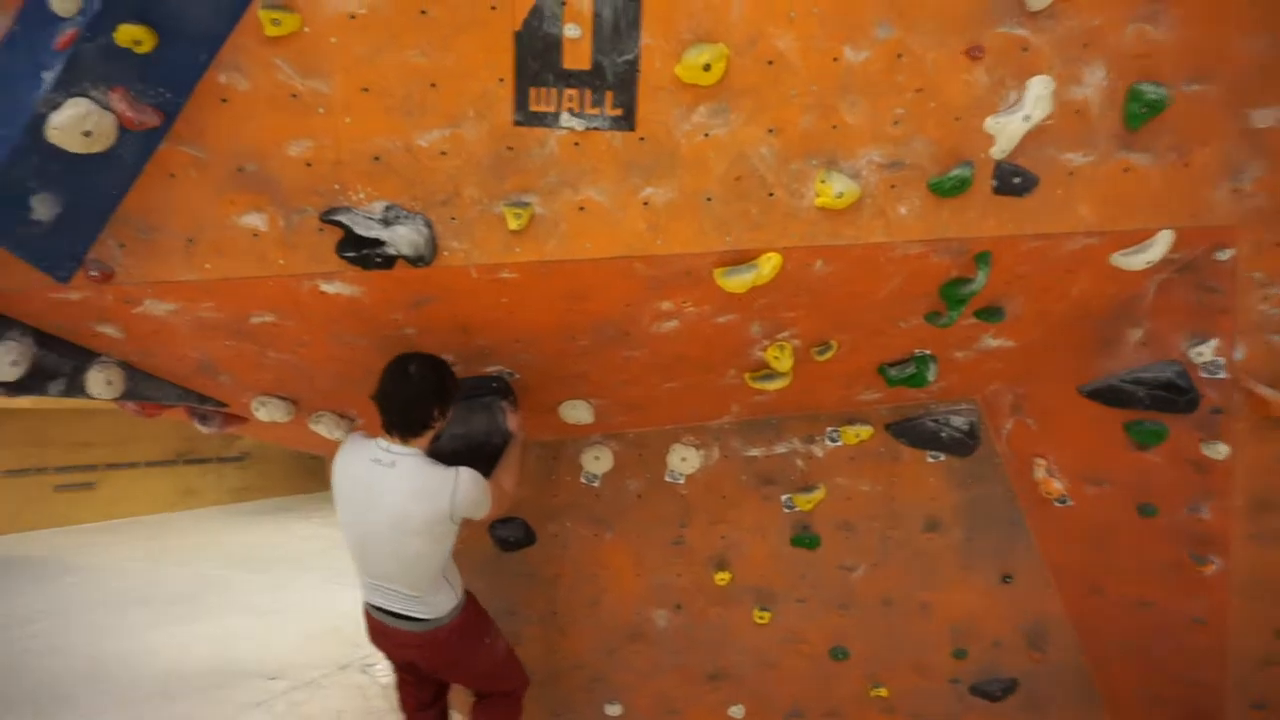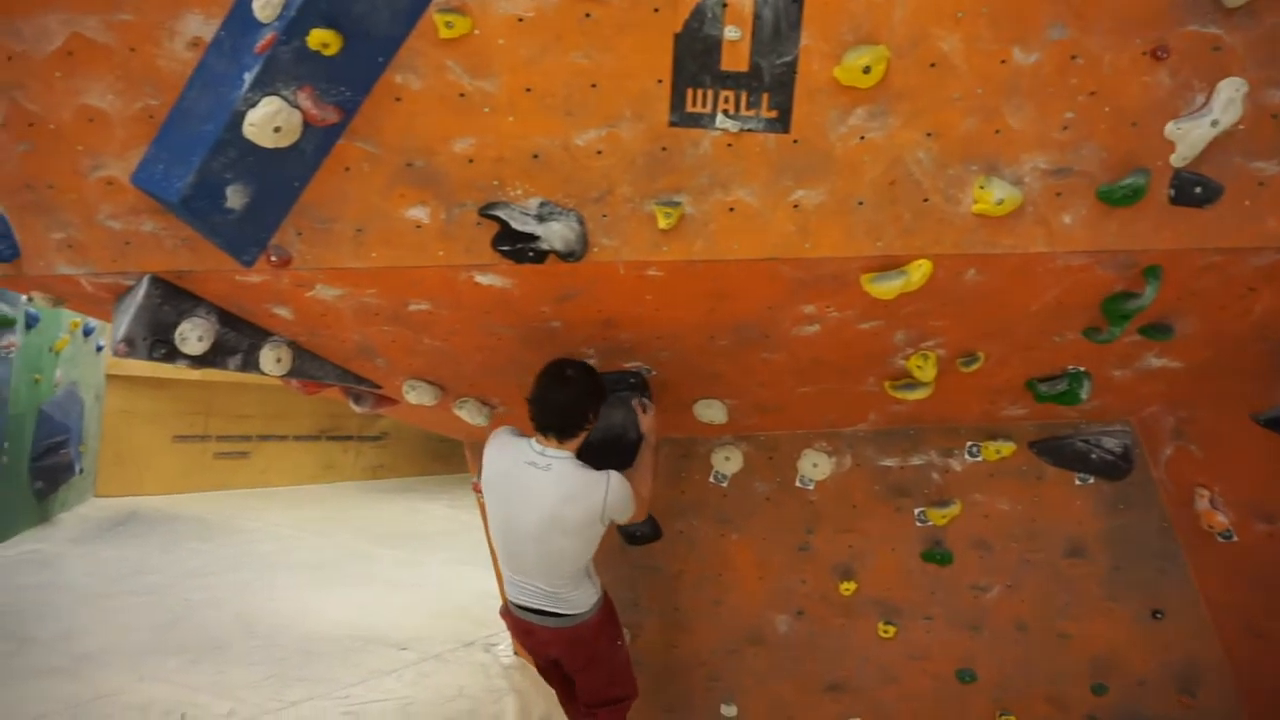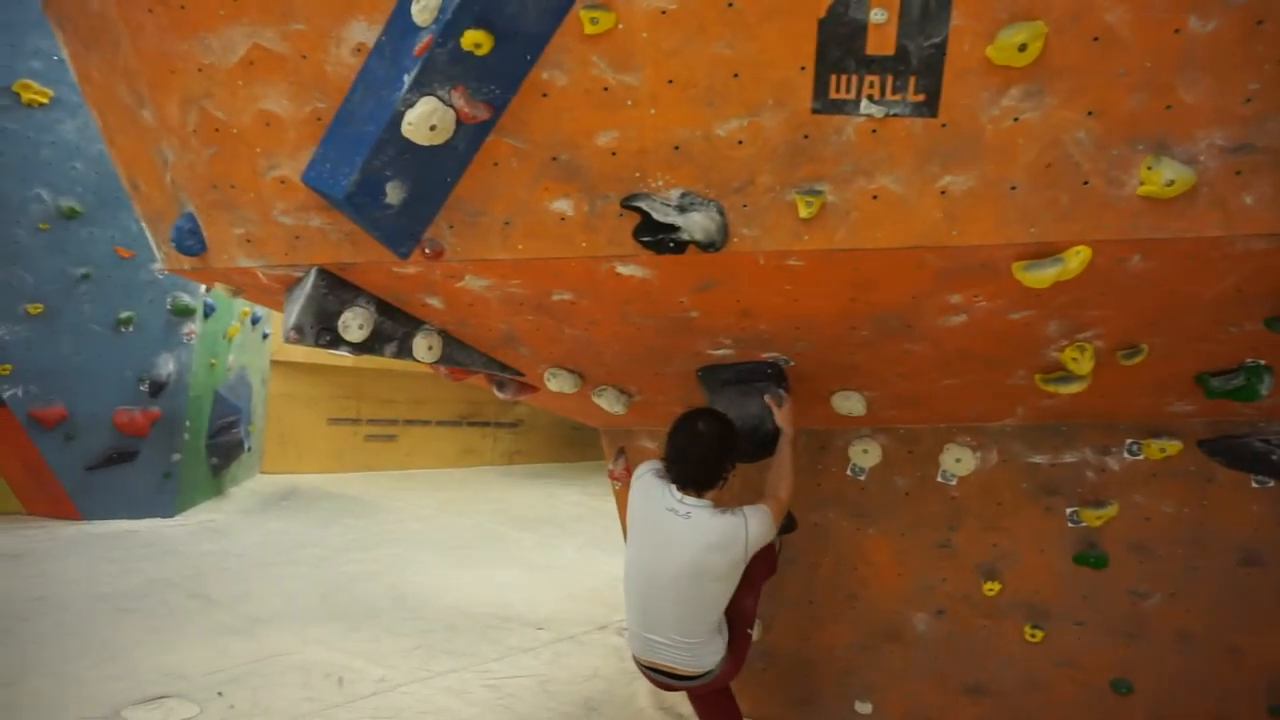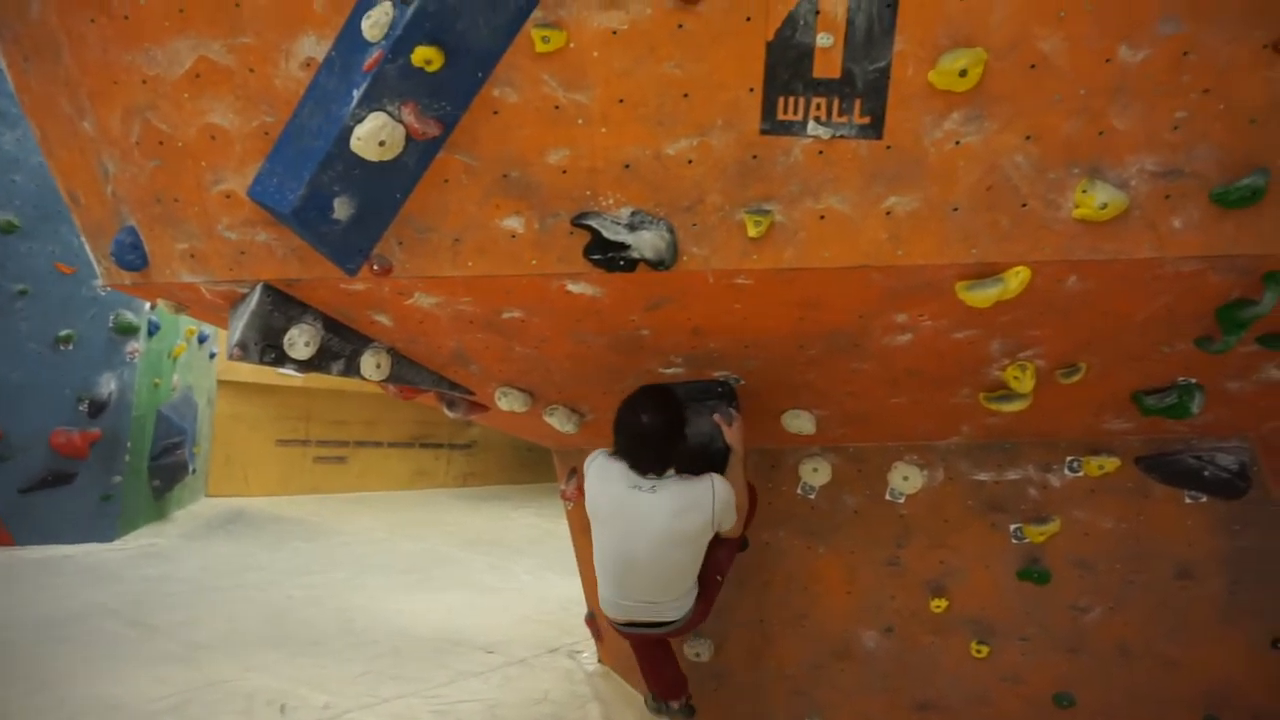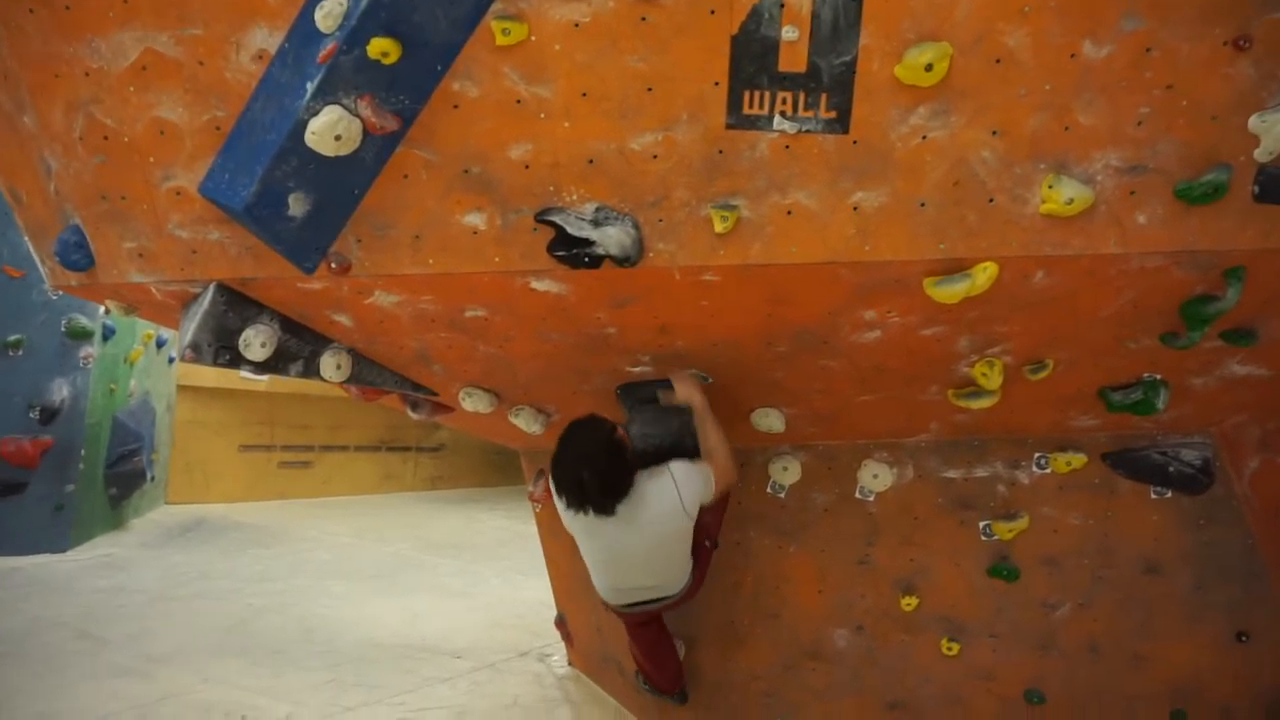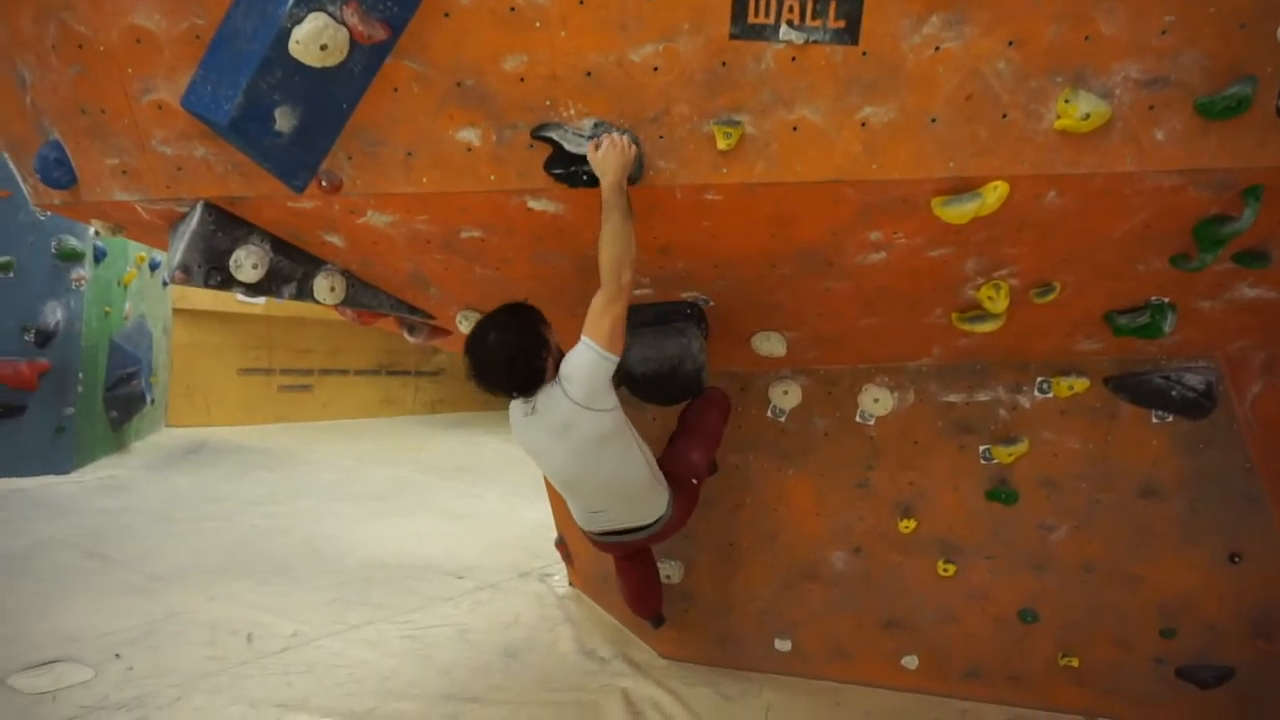
dt=0.7s
person 1, frame 1
left shoulder: (348, 453)
right shoulder: (454, 485)
right elbow: (499, 498)
right wrist: (516, 437)
left hip: (380, 621)
right hip: (440, 626)
right knee: (505, 687)
person 1, frame 2
left shoulder: (498, 446)
right shoulder: (602, 487)
right elbow: (638, 508)
right wrist: (649, 438)
left hip: (521, 616)
right hip: (578, 621)
left knee: (567, 687)
person 1, frame 3
left shoulder: (644, 484)
right shoulder: (739, 529)
left elbow: (678, 464)
right elbow: (777, 499)
right wrist: (786, 432)
left hip: (647, 663)
right hip: (706, 671)
person 1, frame 4
left shoulder: (596, 469)
right shoulder: (709, 493)
right elbow: (734, 526)
right wrist: (736, 449)
left hip: (617, 617)
right hip: (679, 618)
right knee: (748, 494)
person 1, frame 5
left shoulder: (564, 497)
right shoulder: (674, 486)
right elbow: (726, 473)
right wrist: (697, 403)
left hip: (618, 602)
right hip: (679, 588)
right knee: (715, 483)
left ankle: (664, 682)
person 1, frame 6
left shoulder: (519, 415)
right shoulder: (578, 388)
right elbow: (617, 283)
right wrist: (613, 180)
left hip: (602, 532)
right hip: (662, 514)
left knee: (630, 551)
right knee: (713, 400)
left ankle: (649, 611)
right ankle: (694, 464)
